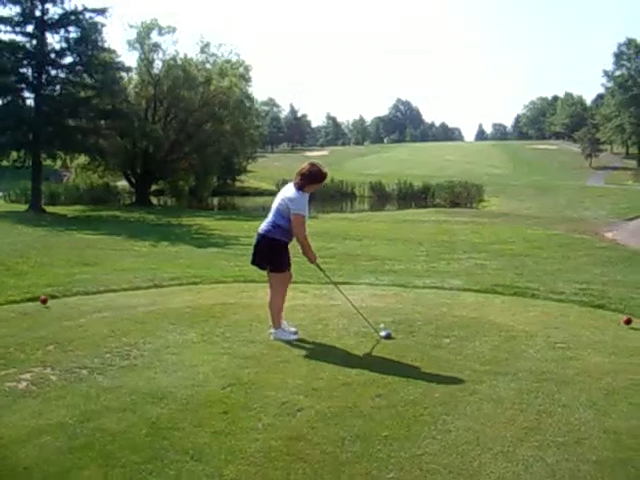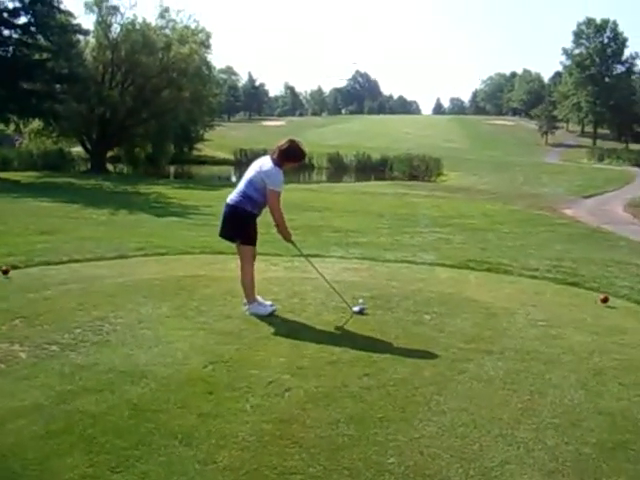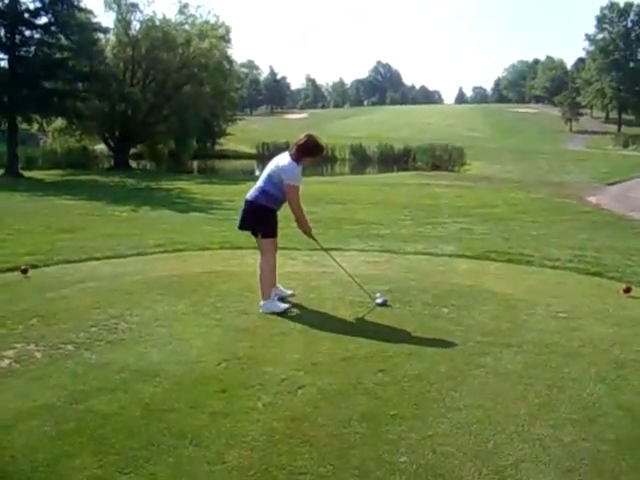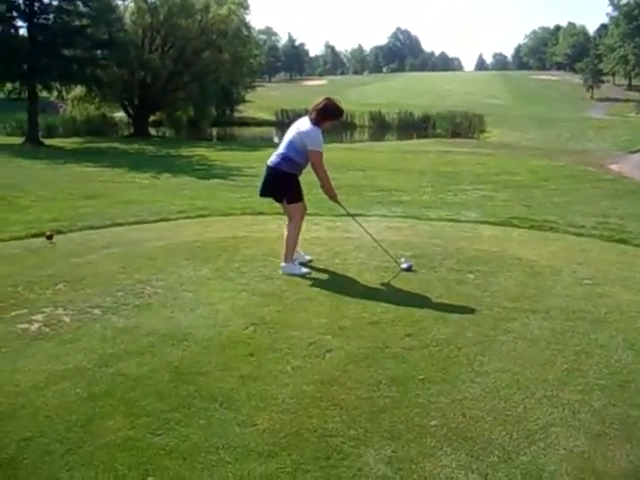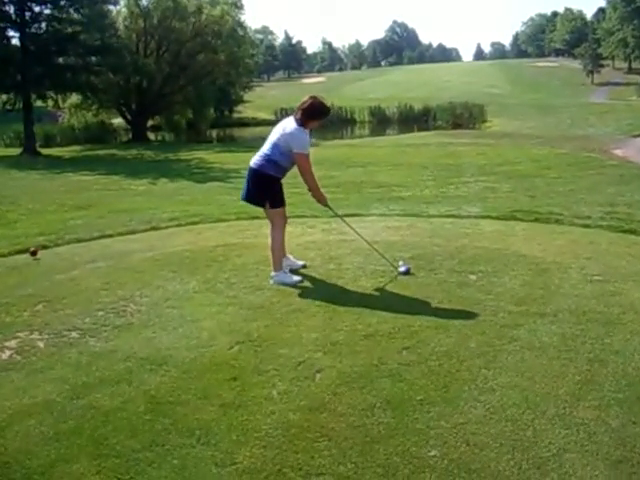
dt=1s
person 1, frame 1
left shoulder: (294, 188)
right shoulder: (298, 198)
left elbow: (296, 228)
right elbow: (299, 232)
left wrist: (305, 250)
right wrist: (309, 253)
left hip: (276, 240)
right hip: (272, 241)
left knee: (285, 280)
right knee: (277, 287)
left ankle: (279, 322)
right ankle: (277, 329)
person 1, frame 2
left shoulder: (266, 161)
right shoulder: (274, 173)
left elbow: (269, 203)
right elbow: (274, 207)
left wrist: (280, 225)
right wrist: (284, 230)
left hip: (238, 209)
right hip: (242, 213)
left knee: (249, 258)
right knee: (248, 261)
left ankle: (252, 298)
right ankle: (251, 304)
person 1, frame 3
left shoulder: (290, 160)
right shoulder: (290, 167)
left elbow: (293, 198)
right elbow: (293, 201)
left wrist: (301, 220)
right wrist: (304, 224)
left hip: (264, 206)
right hip: (260, 207)
left knee: (271, 250)
right knee: (268, 254)
left ankle: (273, 288)
right ankle: (267, 301)
person 1, frame 4
left shoulder: (308, 123)
right shoulder: (312, 133)
left elbow: (317, 163)
right elbow: (319, 167)
left wrist: (325, 185)
right wrist: (330, 191)
left hip: (283, 171)
right hip: (282, 173)
left knee: (300, 211)
right knee: (296, 218)
left ankle: (293, 252)
right ankle: (287, 263)
person 1, frame 5
left shoulder: (294, 124)
right shoulder: (298, 134)
left elbow: (305, 165)
right elbow: (305, 169)
left wrist: (313, 189)
right wrist: (318, 194)
left hip: (265, 174)
right hip: (264, 176)
left knee: (280, 220)
right knee: (278, 223)
left ankle: (283, 258)
right ankle: (278, 272)
